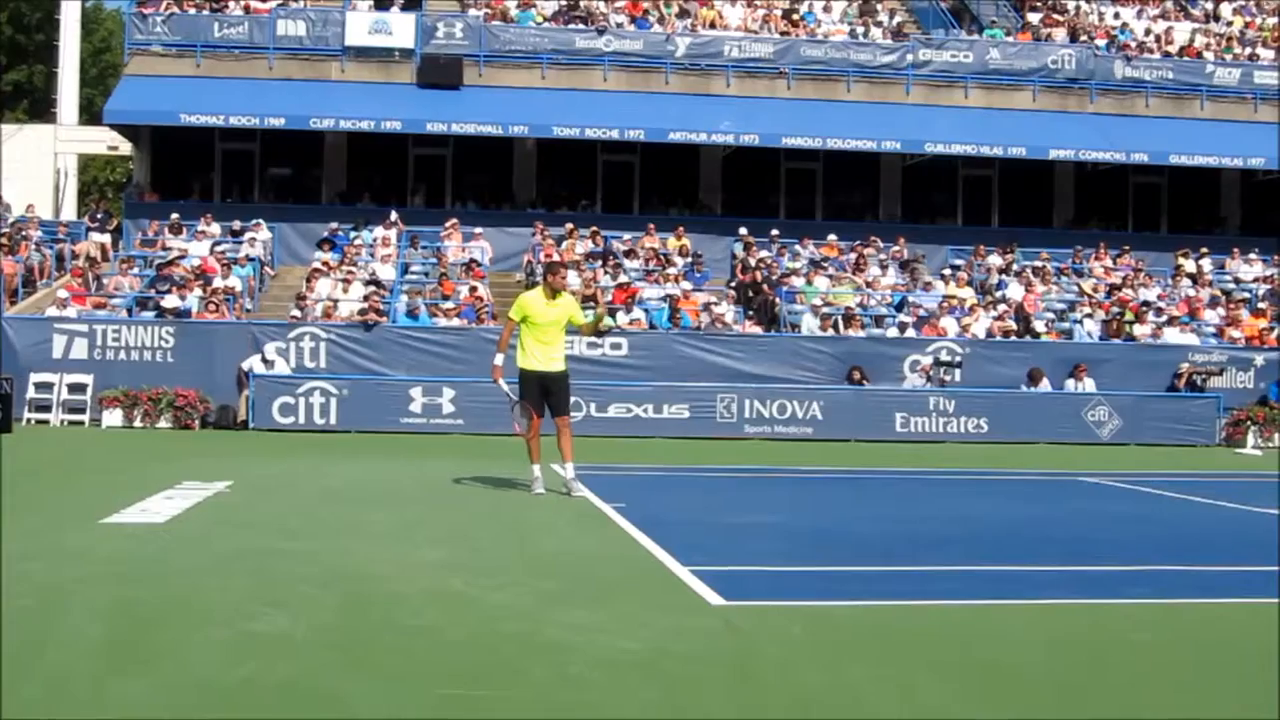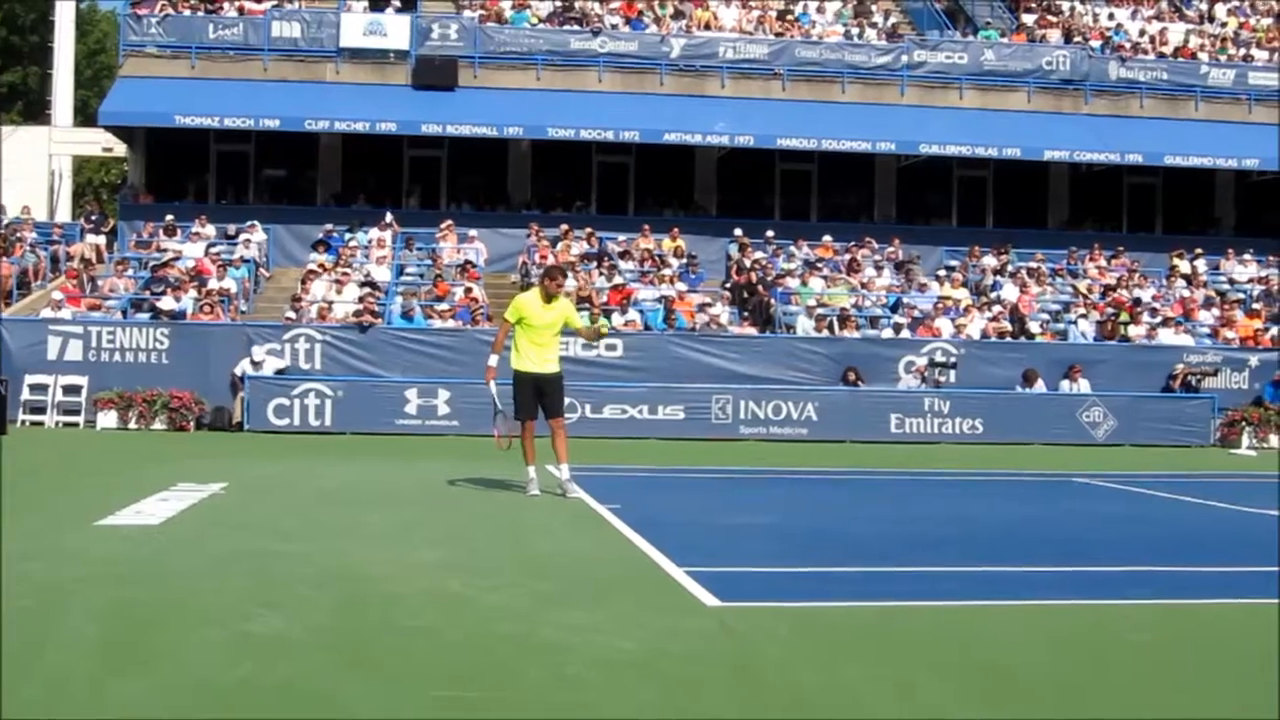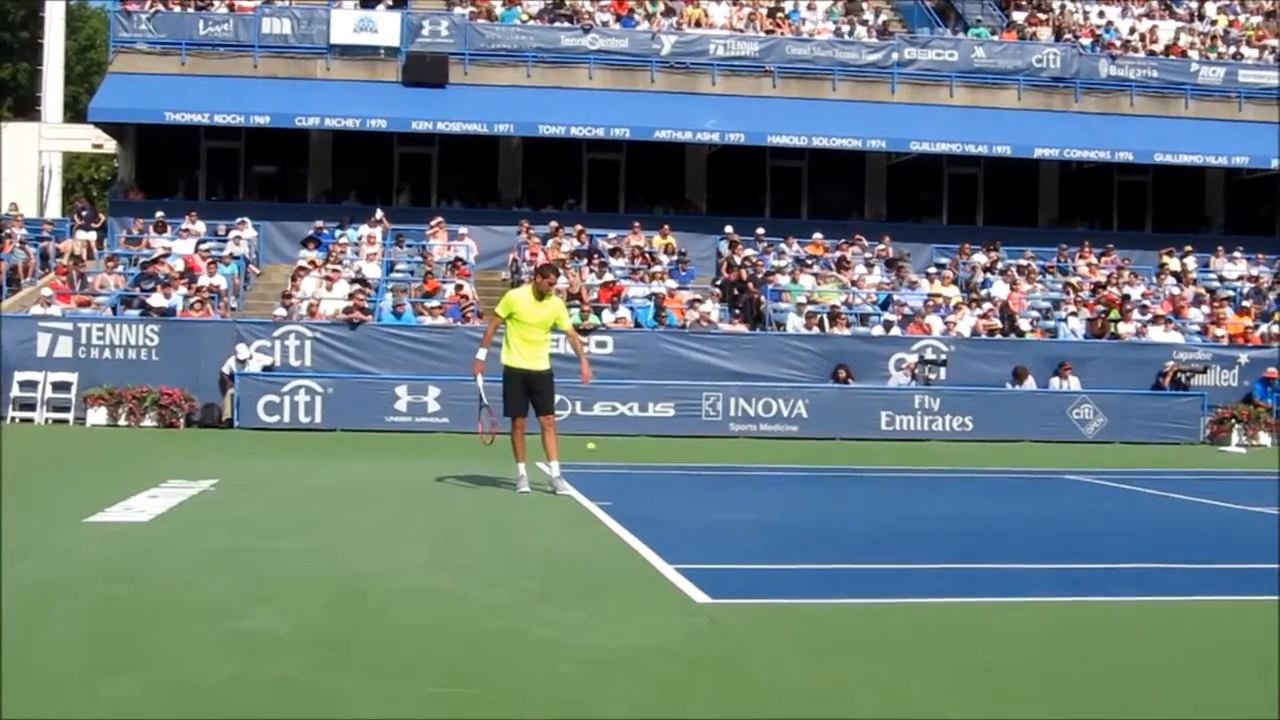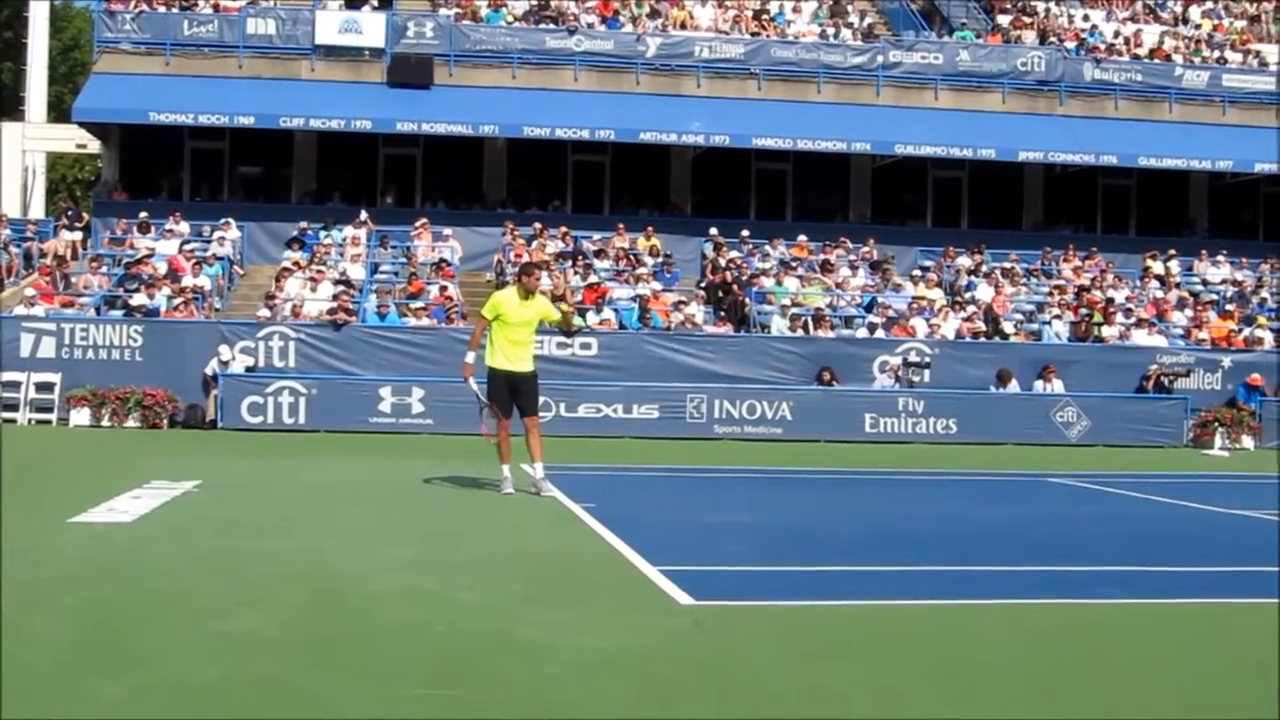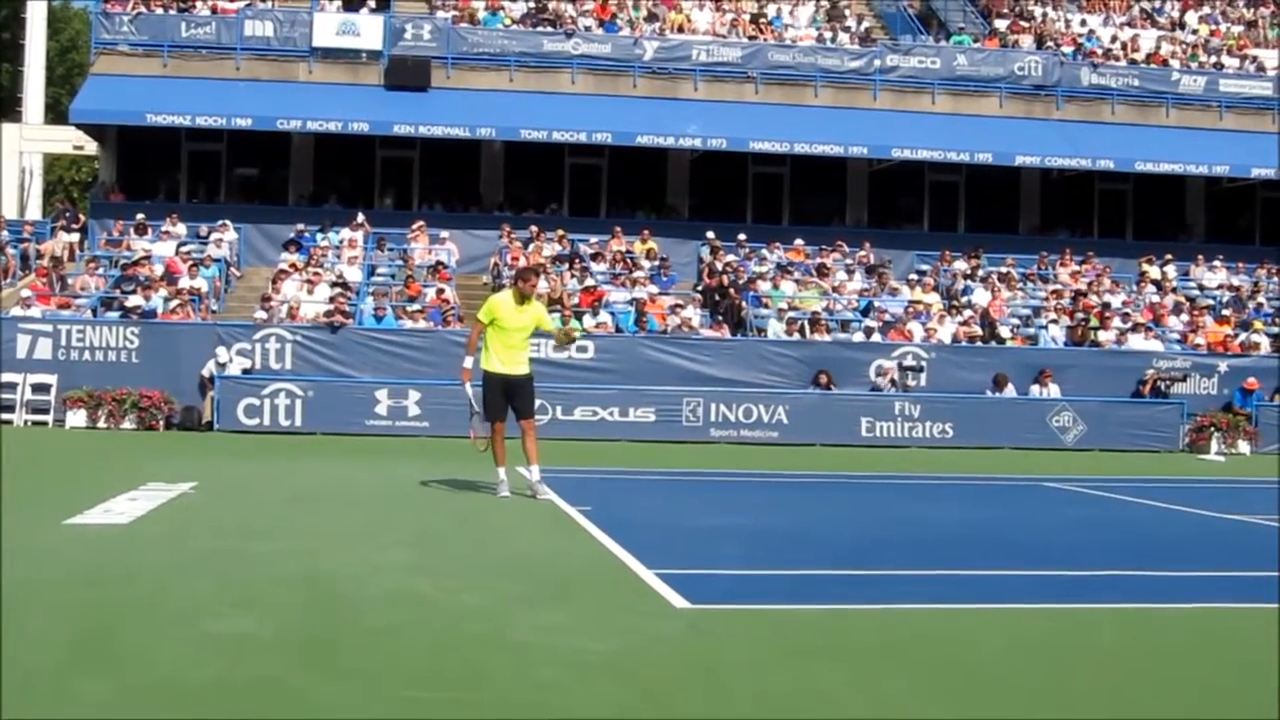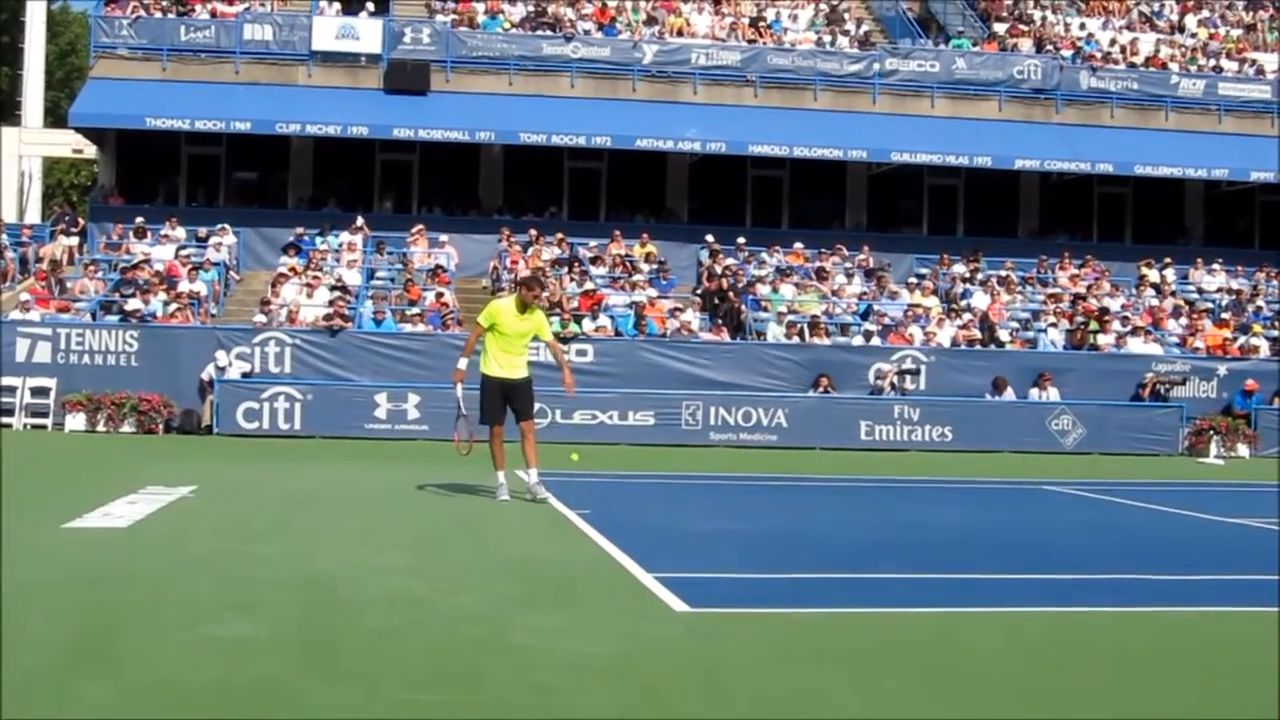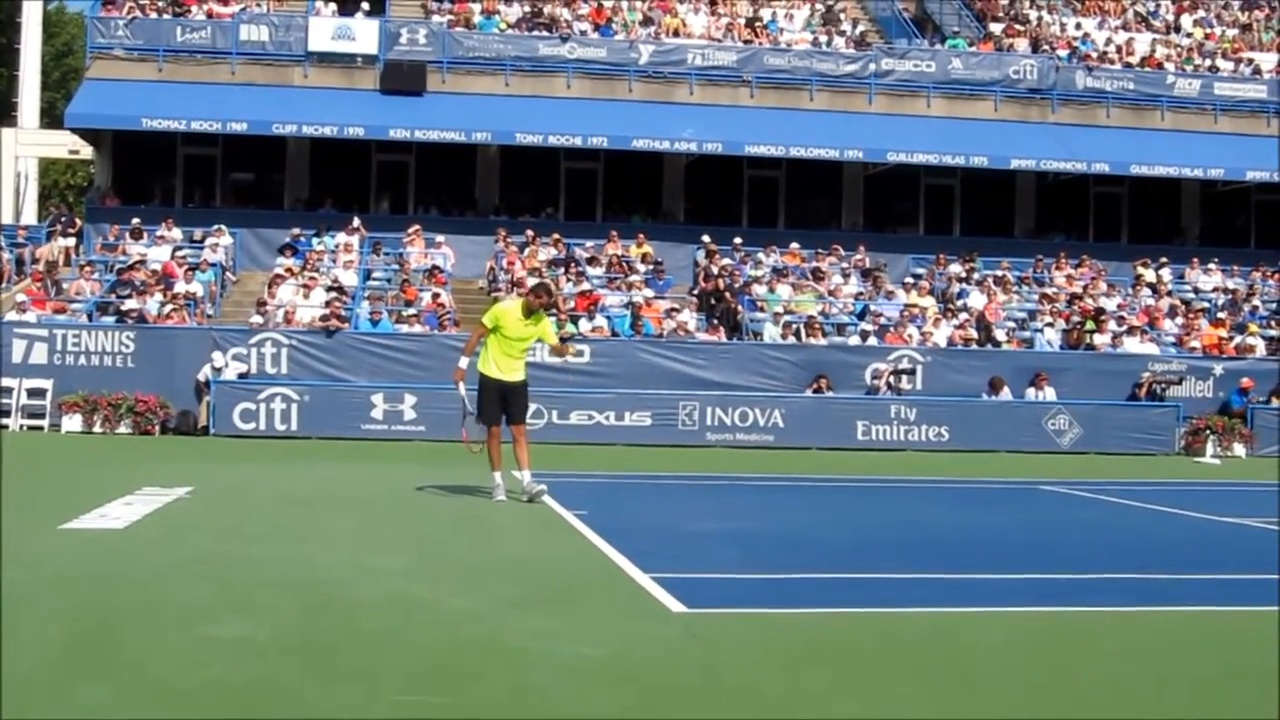
dt=0.3s
person 1, frame 1
left shoulder: (568, 301)
right shoulder: (526, 299)
left elbow: (585, 329)
right elbow: (507, 330)
left wrist: (598, 321)
right wrist: (498, 362)
left hip: (557, 371)
right hip: (530, 371)
left knee: (563, 423)
right knee: (533, 424)
left ankle: (570, 476)
right ankle: (536, 475)
person 1, frame 2
left shoulder: (565, 305)
right shoulder: (522, 301)
left elbow: (582, 331)
right elbow: (503, 332)
left wrist: (596, 332)
right wrist: (492, 364)
left hip: (551, 372)
right hip: (525, 373)
left knee: (558, 424)
right knee: (528, 426)
left ankle: (565, 477)
right ankle: (532, 476)
person 1, frame 3
left shoulder: (557, 303)
right shoulder: (514, 297)
left elbow: (571, 334)
right elbow: (492, 326)
left wrist: (583, 360)
right wrist: (480, 357)
left hip: (542, 370)
right hip: (515, 369)
left knee: (548, 421)
right knee: (518, 423)
left ankle: (555, 475)
right ankle: (522, 474)
person 1, frame 4
left shoulder: (541, 302)
right shoulder: (500, 298)
left elbow: (566, 326)
right elbow: (479, 328)
left wrist: (567, 315)
right wrist: (469, 360)
left hip: (526, 371)
right hip: (500, 370)
left knee: (532, 423)
right knee: (502, 424)
left ankle: (539, 476)
right ankle: (506, 475)
person 1, frame 5
left shoulder: (536, 308)
right shoulder: (496, 301)
left elbow: (555, 335)
right elbow: (476, 332)
left wrist: (566, 335)
right wrist: (467, 365)
left hip: (521, 374)
right hip: (494, 373)
left knee: (528, 426)
right knee: (498, 427)
left ankle: (535, 479)
right ankle: (502, 479)
person 1, frame 6
left shoulder: (538, 315)
right shoulder: (497, 307)
left elbow: (552, 344)
right elbow: (475, 335)
left wrist: (565, 369)
right wrist: (461, 366)
left hip: (520, 378)
right hip: (493, 377)
left knee: (527, 429)
right knee: (496, 431)
left ankle: (533, 482)
right ankle: (501, 482)
person 1, frame 7
left shoulder: (543, 321)
right shoulder: (502, 309)
left elbow: (555, 347)
right elbow: (477, 335)
left wrist: (564, 349)
right wrist: (462, 365)
left hip: (517, 380)
right hip: (491, 377)
left knee: (519, 432)
right knee: (494, 431)
left ankle: (527, 482)
right ankle: (498, 482)
